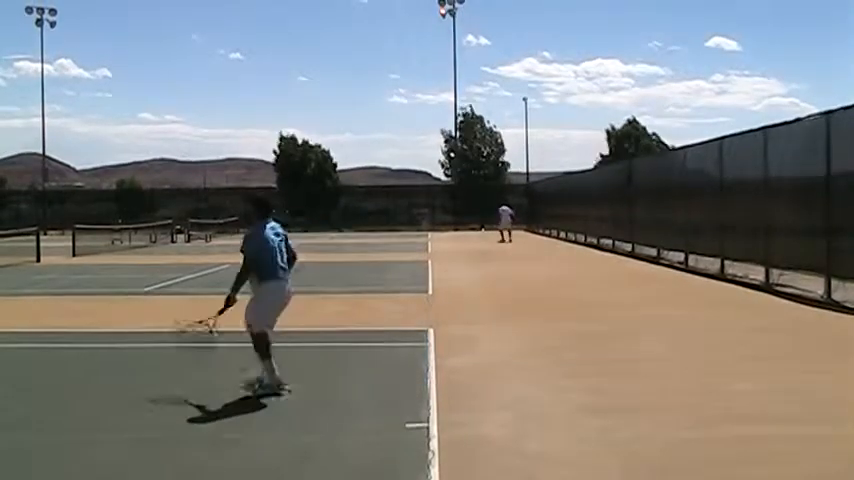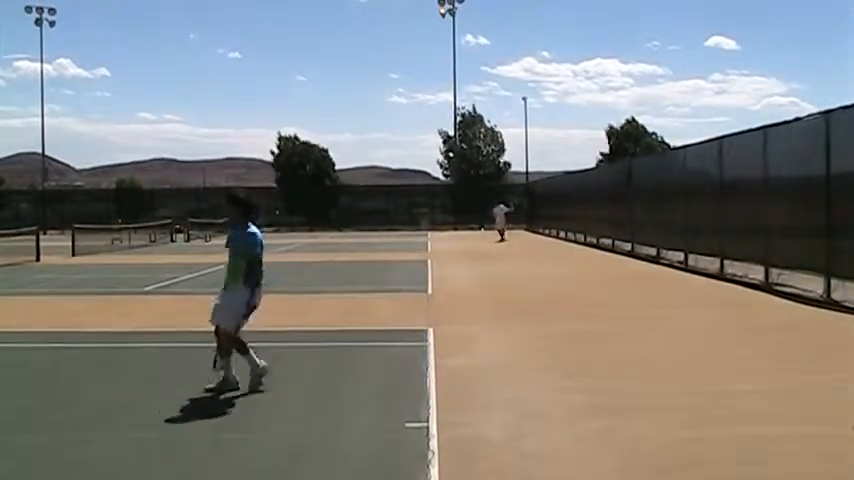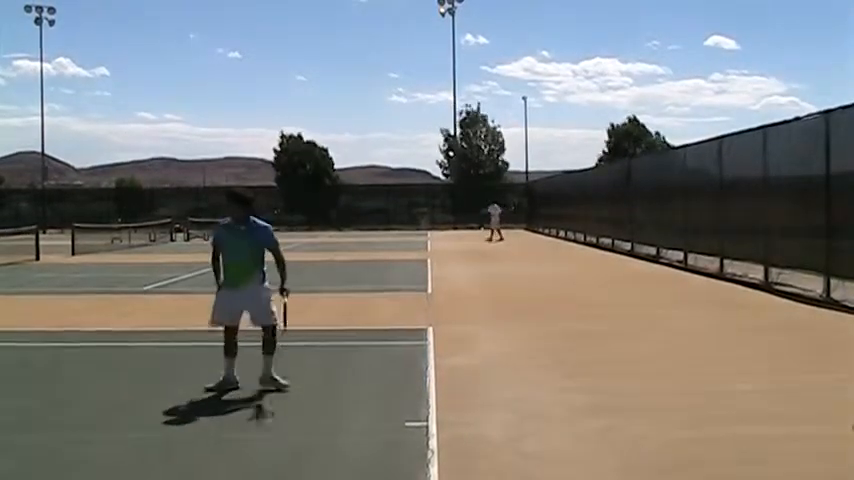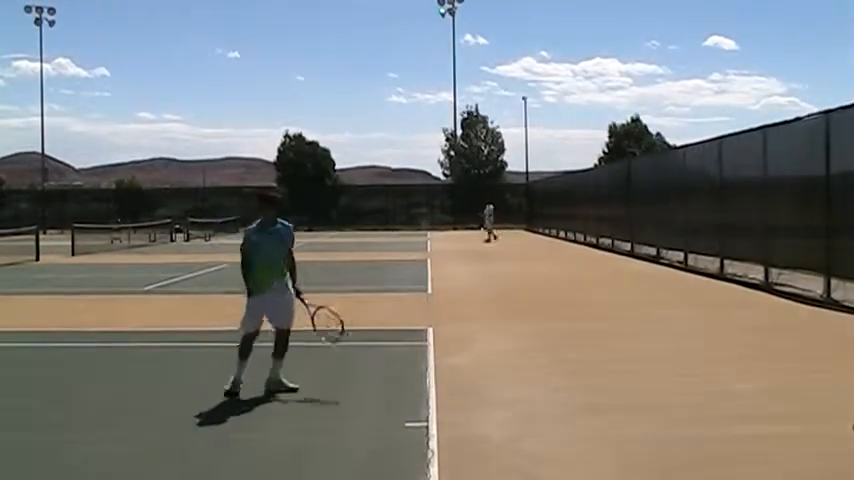
dt=0.3s
person 1, frame 1
left shoulder: (253, 234)
right shoulder: (277, 228)
left elbow: (247, 268)
right elbow: (293, 257)
left wrist: (232, 294)
left hip: (268, 287)
right hip: (283, 286)
left knee: (258, 332)
right knee: (259, 331)
left ankle: (273, 381)
right ankle: (268, 377)
person 1, frame 2
left shoulder: (251, 235)
right shoulder: (235, 233)
left elbow: (256, 268)
left wrist: (252, 298)
right wrist: (228, 292)
left hip: (245, 292)
right hip: (231, 290)
left knee: (229, 333)
right knee: (222, 332)
left ankle: (253, 368)
right ankle: (231, 377)
person 1, frame 3
left shoulder: (262, 230)
right shoulder: (222, 230)
left elbow: (277, 256)
right elbow: (215, 256)
left wrist: (283, 283)
right wrist: (218, 281)
left hip: (255, 287)
right hip: (230, 288)
left knee: (269, 327)
right knee: (229, 331)
left ankle: (267, 374)
right ankle: (229, 378)
person 1, frame 4
left shoulder: (286, 230)
right shoulder: (252, 233)
right elbow: (245, 263)
left wrist: (294, 283)
right wrist: (250, 288)
left hip: (281, 289)
right hip: (258, 291)
left knee: (284, 332)
right knee: (250, 334)
left ankle: (275, 378)
right ankle: (236, 379)
